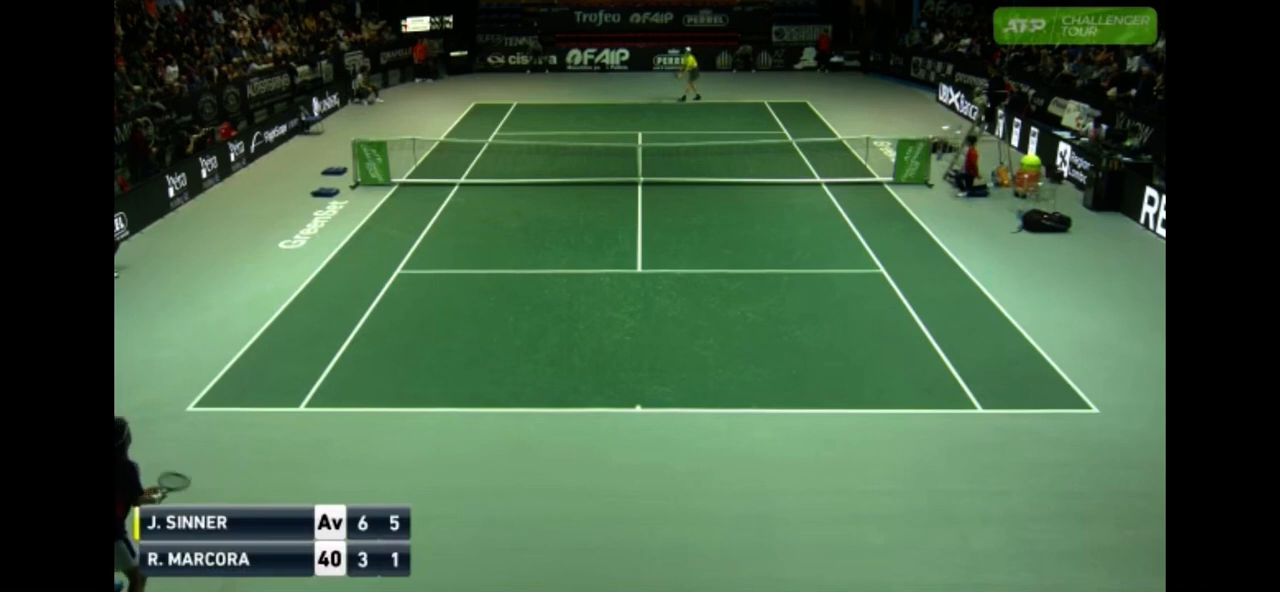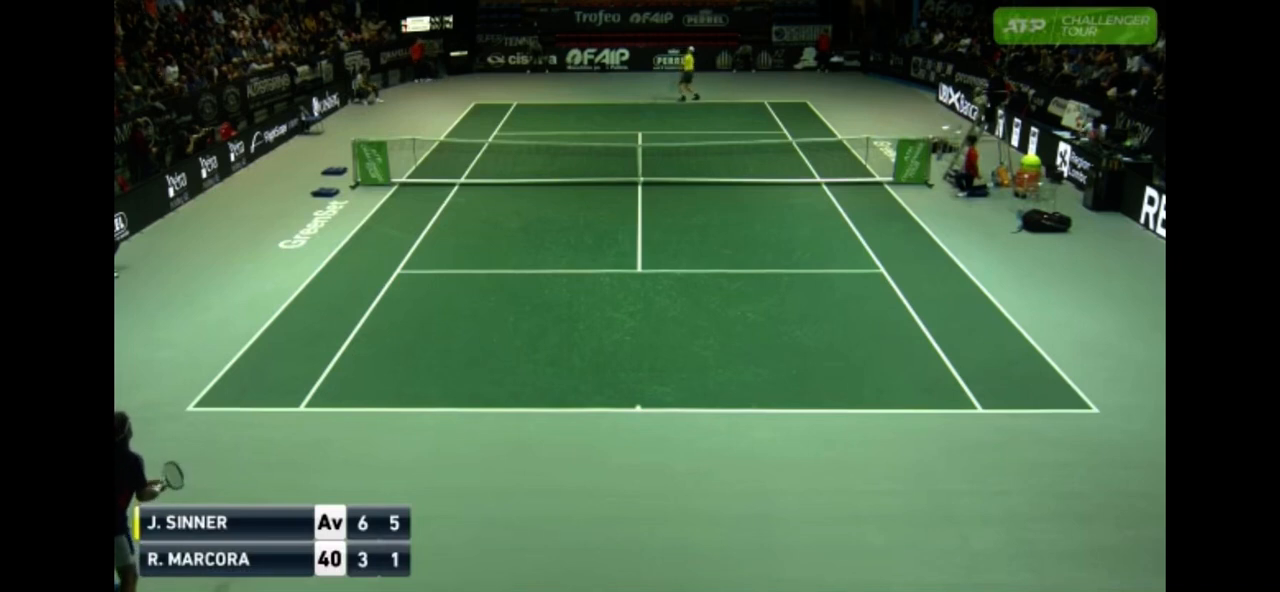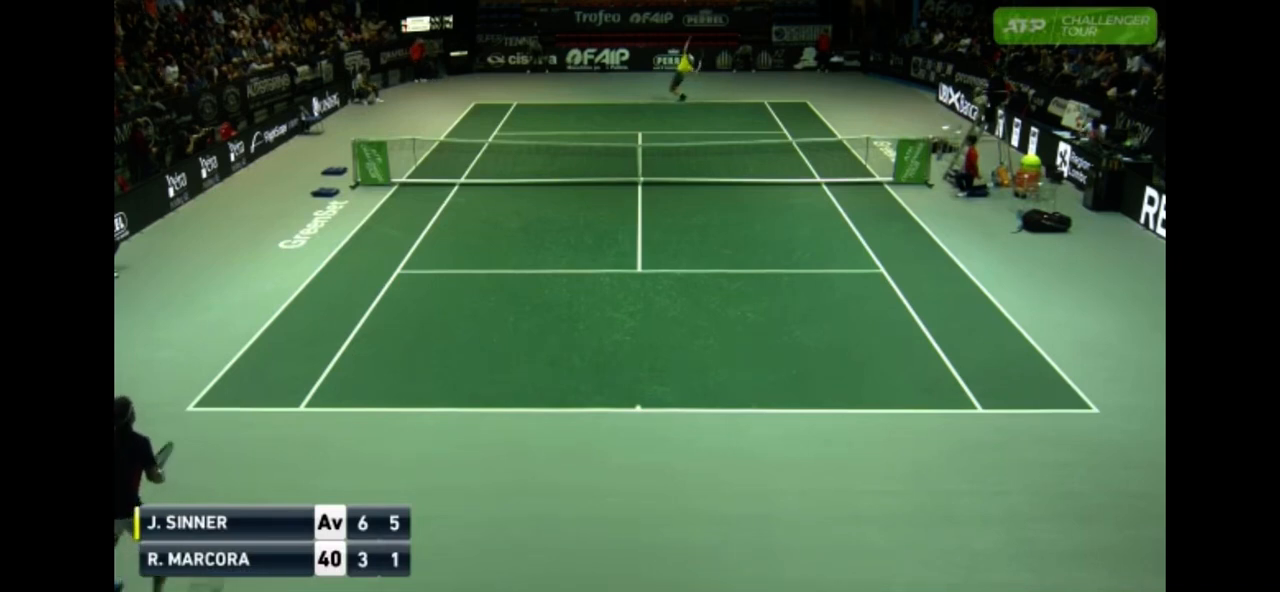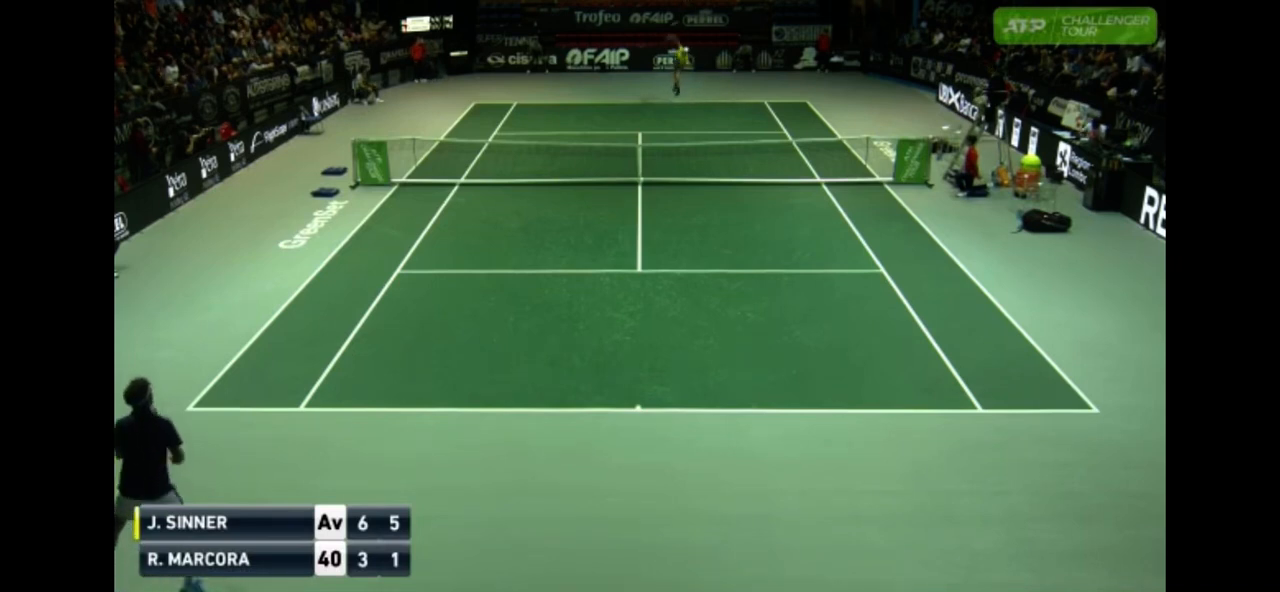
dt=0.5s
person 1, frame 1
right shoulder: (128, 467)
right elbow: (138, 502)
left wrist: (143, 492)
right wrist: (155, 498)
right hip: (115, 532)
right knee: (138, 577)
person 1, frame 2
right shoulder: (132, 460)
right elbow: (142, 495)
left wrist: (145, 484)
right wrist: (157, 489)
right hip: (116, 525)
right knee: (129, 575)
person 1, frame 3
right shoulder: (140, 442)
right elbow: (153, 477)
right wrist: (160, 473)
left hip: (113, 506)
right hip: (129, 508)
left knee: (114, 538)
person 1, frame 4
left shoulder: (122, 425)
right shoulder: (163, 424)
left elbow: (119, 454)
right elbow: (180, 457)
left hip: (130, 489)
right hip: (159, 490)
left knee: (115, 528)
